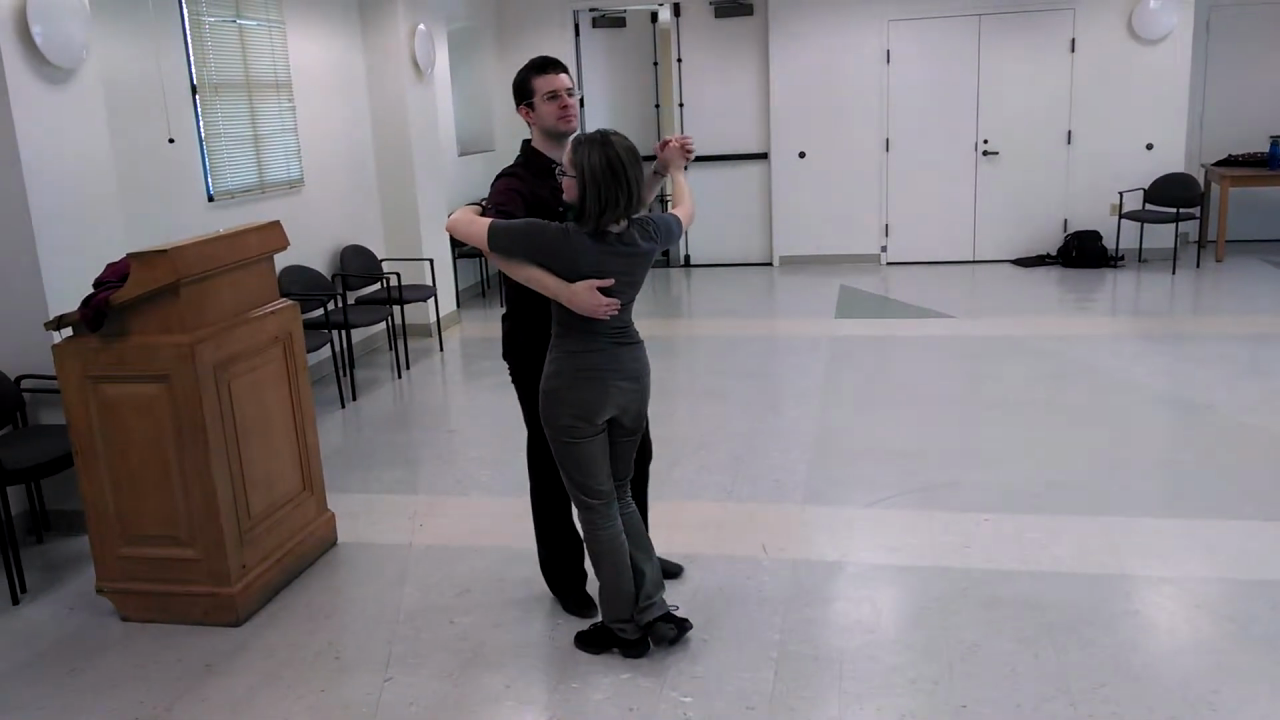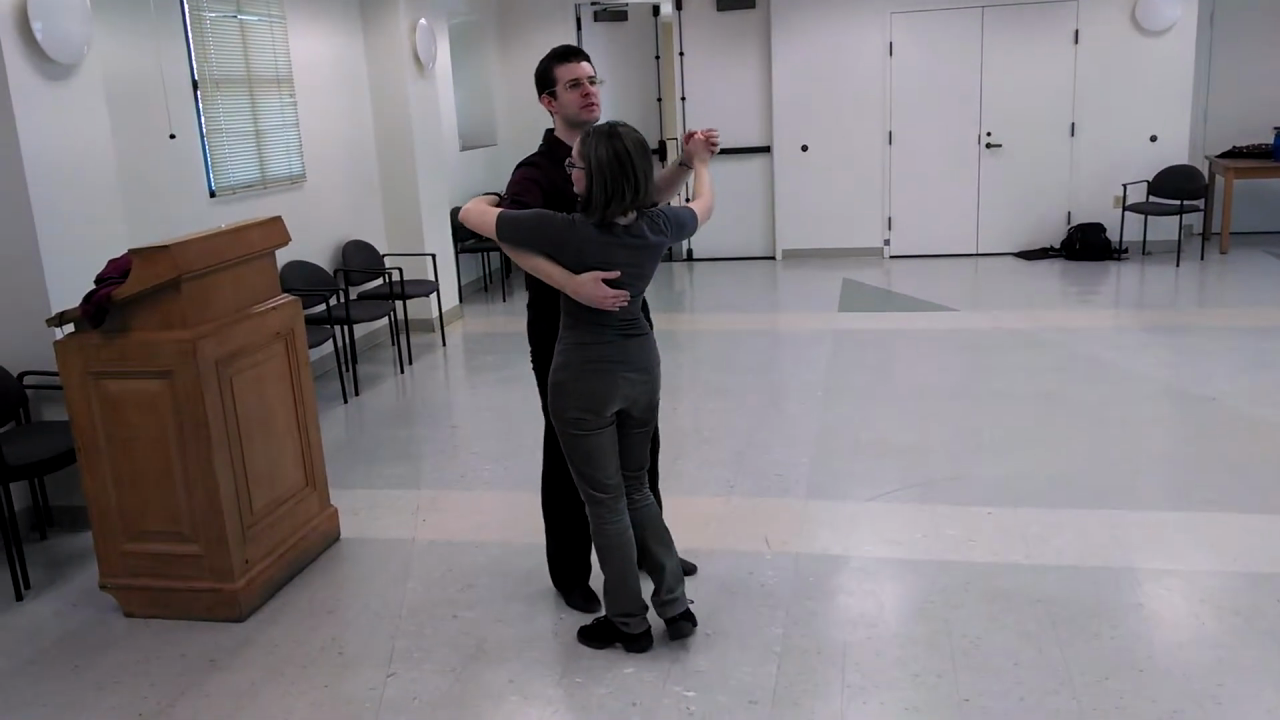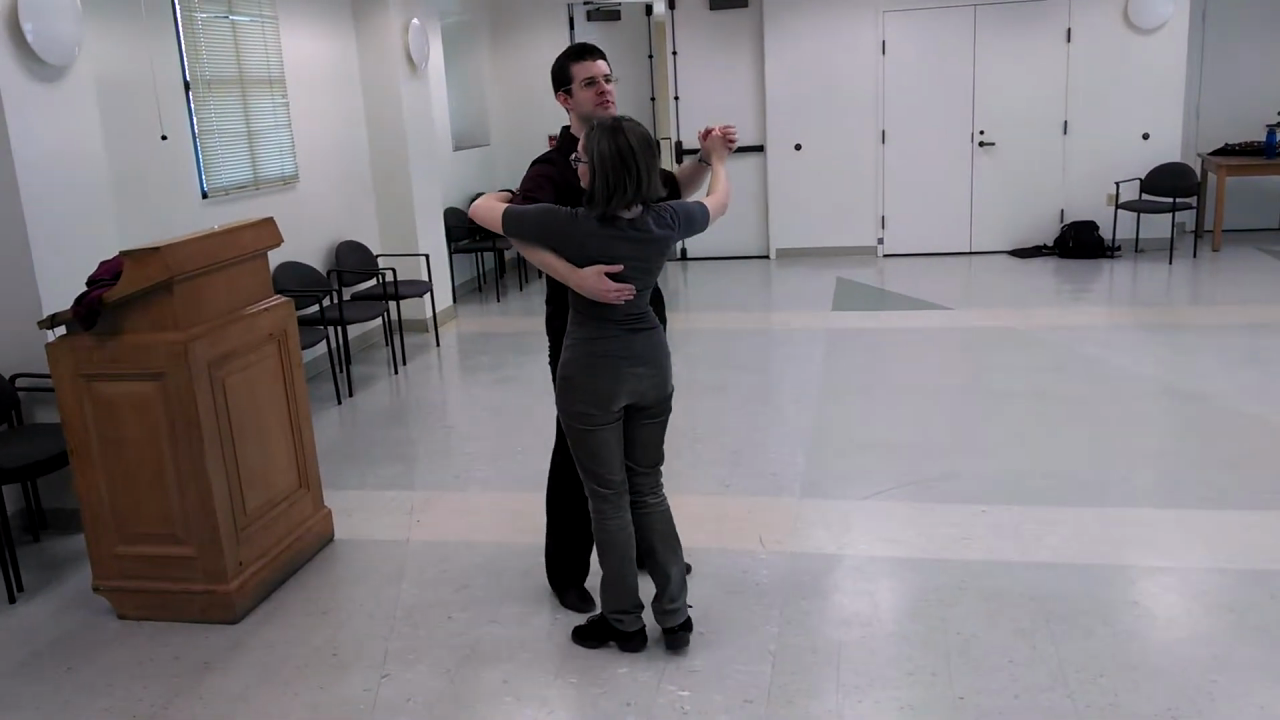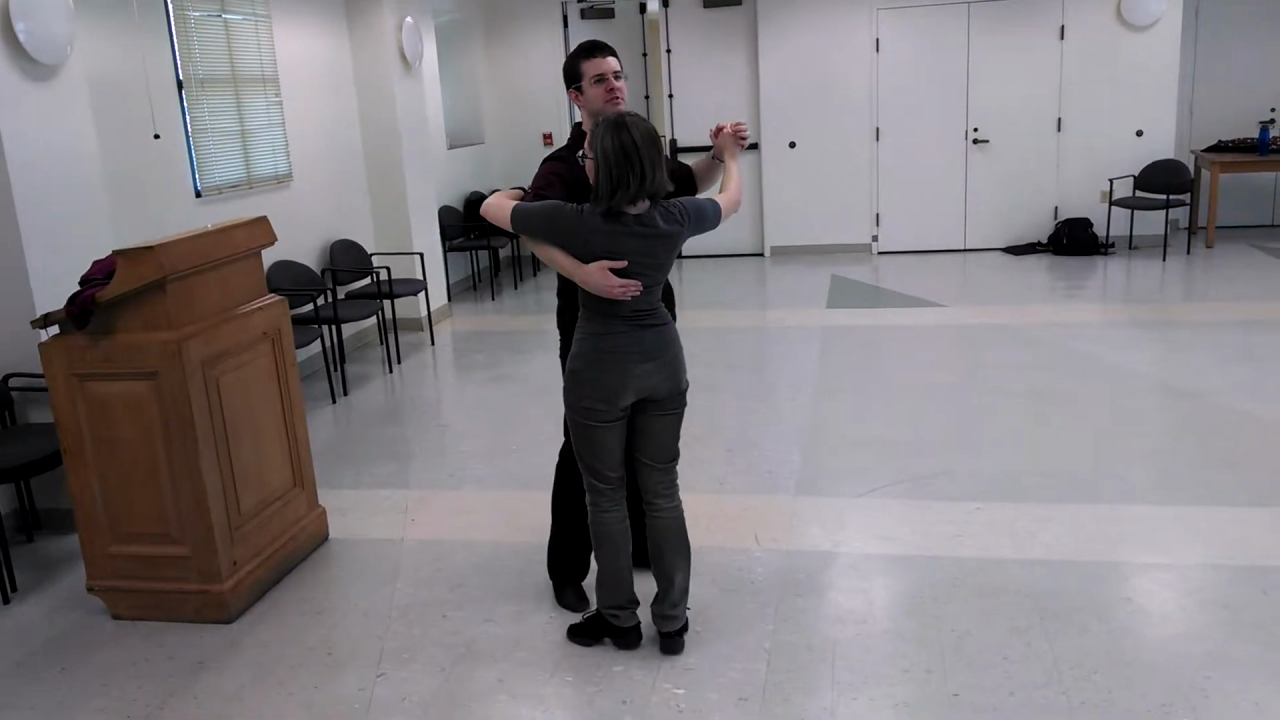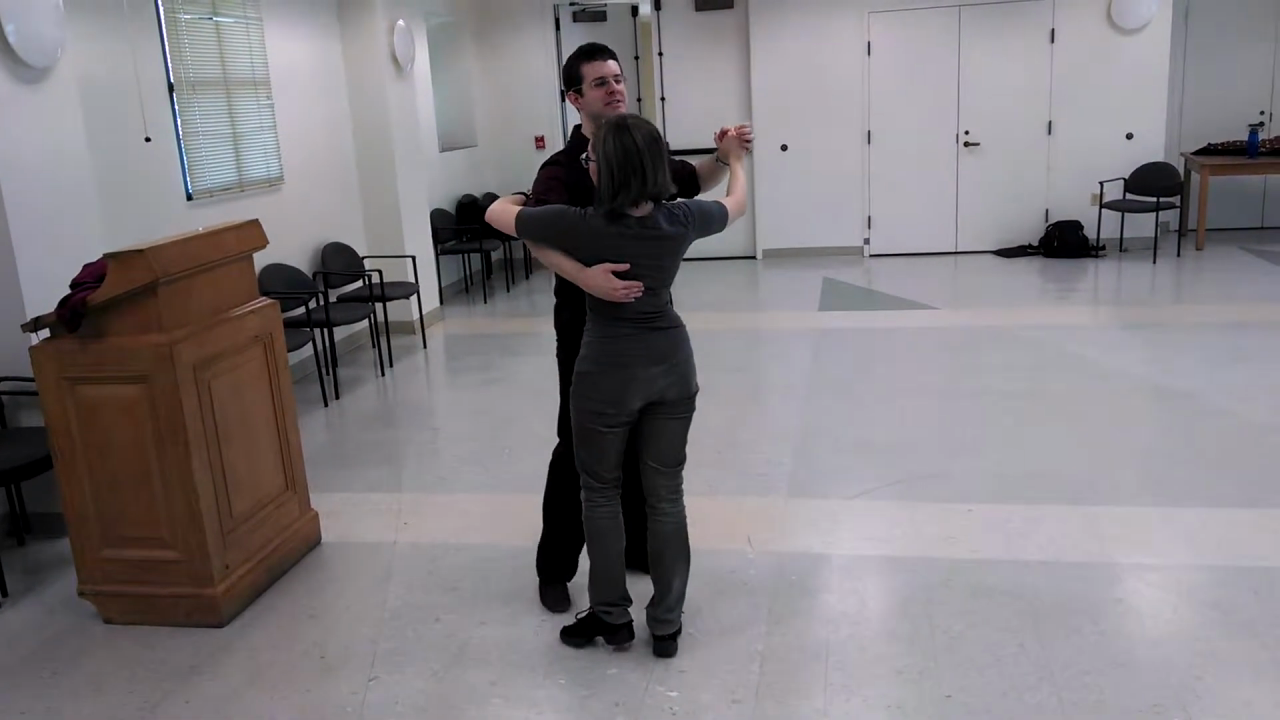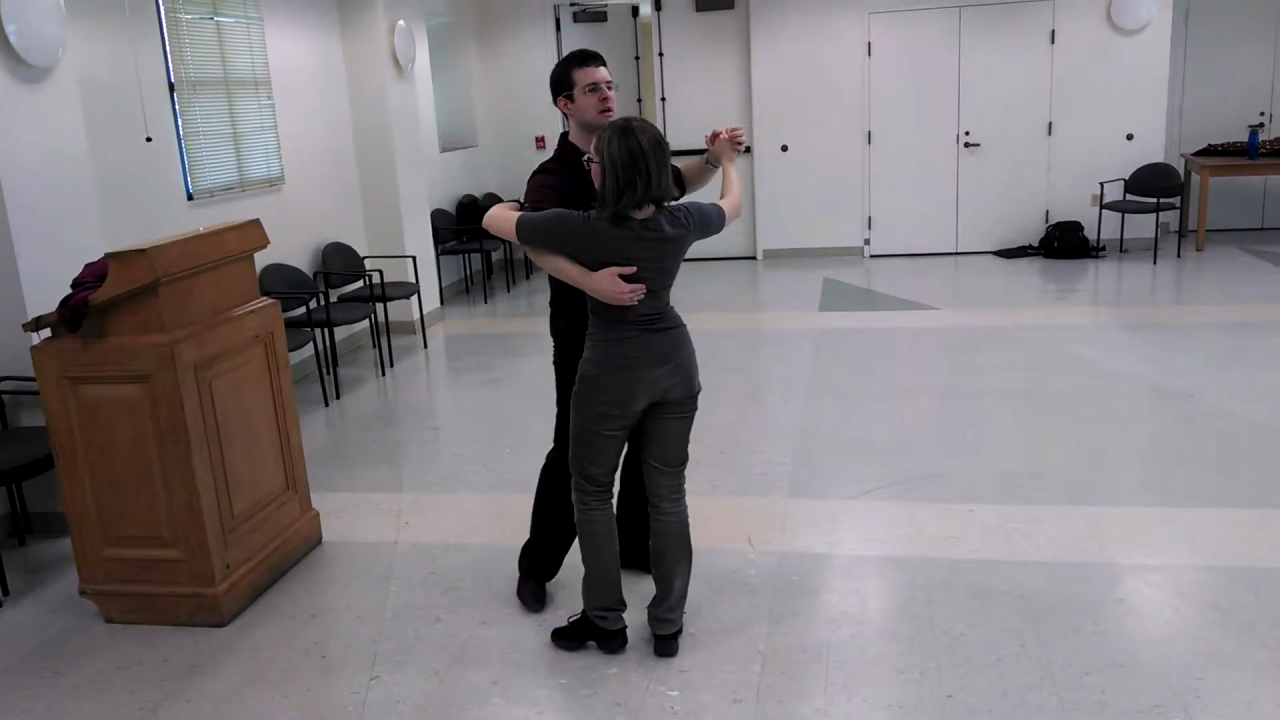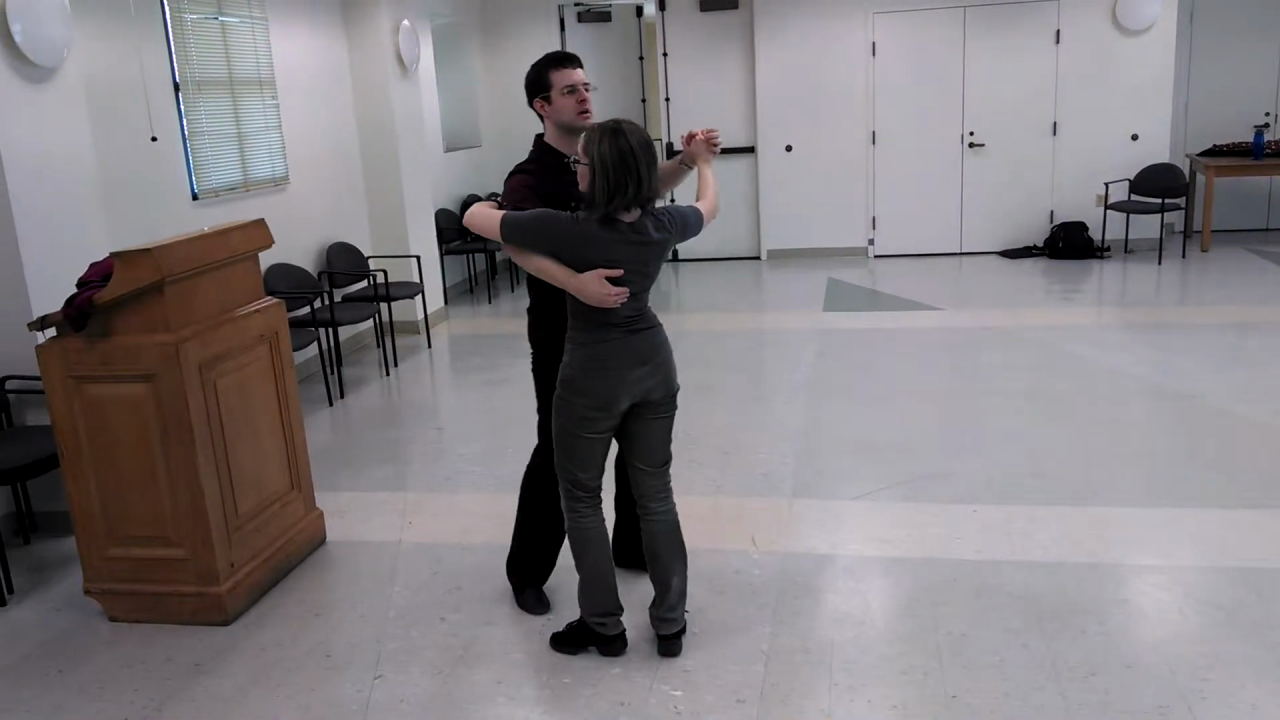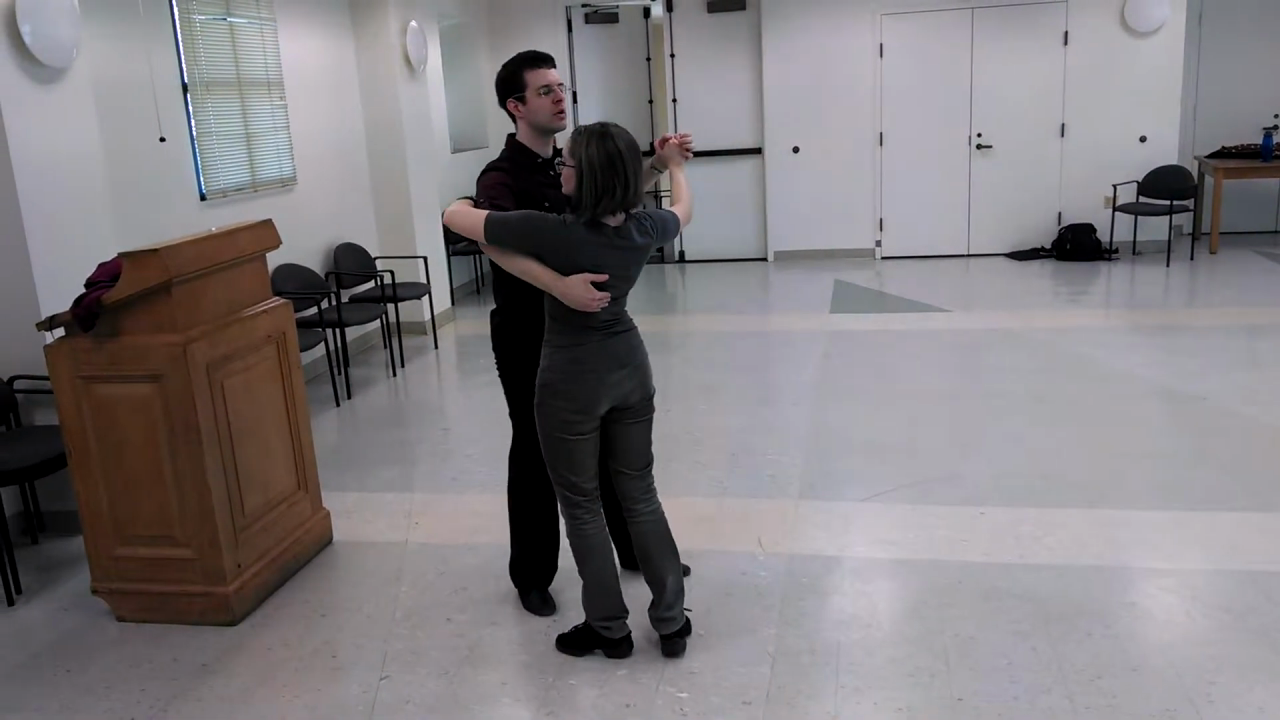
dt=0.3s
person 1, frame 1
right shoulder: (516, 185)
right elbow: (502, 250)
left wrist: (661, 171)
right wrist: (566, 293)
right hip: (541, 351)
left knee: (633, 447)
right knee: (554, 464)
right ankle: (565, 575)
person 1, frame 2
right shoulder: (537, 174)
left elbow: (650, 199)
right elbow: (516, 239)
left wrist: (686, 162)
right wrist: (571, 283)
right hip: (565, 339)
right knee: (569, 454)
right ankle: (570, 571)
person 1, frame 3
right shoulder: (552, 170)
left elbow: (672, 191)
left wrist: (707, 158)
right wrist: (576, 277)
right knee: (579, 452)
right ankle: (566, 571)
person 1, frame 4
right shoulder: (563, 167)
left elbow: (688, 183)
left wrist: (720, 154)
right wrist: (580, 274)
left ankle: (640, 542)
right ankle: (566, 568)
person 1, frame 5
right shoulder: (562, 170)
left elbow: (692, 181)
left wrist: (725, 155)
right wrist: (583, 277)
right hip: (588, 334)
right knee: (580, 450)
left ankle: (634, 545)
right ankle: (554, 567)
person 1, frame 6
right shoulder: (553, 179)
left elbow: (678, 182)
right elbow: (535, 241)
left wrist: (715, 158)
right wrist: (588, 281)
right hip: (584, 338)
right knee: (575, 451)
left ankle: (631, 543)
right ankle: (536, 565)
person 1, frame 7
right shoulder: (529, 179)
left elbow: (650, 184)
right elbow: (516, 241)
left wrist: (689, 160)
right wrist: (574, 284)
right hip: (563, 341)
right knee: (558, 455)
left ankle: (632, 545)
right ankle: (527, 570)
person 1, frame 8
right shoulder: (502, 178)
left wrist: (660, 164)
right wrist: (559, 285)
right hip: (529, 343)
right knee: (535, 456)
left ankle: (637, 550)
right ankle: (532, 574)
person 2, frame 1
left shoulder: (558, 241)
right shoulder: (647, 233)
left elbow: (458, 225)
right elbow: (685, 212)
left wrist: (474, 207)
right wrist: (676, 169)
left hip: (575, 383)
right hip: (631, 372)
left knee: (596, 507)
right knee: (619, 496)
left ankle: (624, 627)
right ankle: (653, 610)
person 2, frame 2
left shoulder: (564, 232)
right shoulder: (658, 227)
left elbow: (470, 215)
right elbow: (703, 207)
left wrist: (491, 198)
right wrist: (700, 162)
left hip: (584, 376)
right hip: (640, 365)
left knee: (605, 502)
right knee: (635, 488)
left ankle: (628, 622)
right ankle: (674, 604)
person 2, frame 3
left shoulder: (570, 226)
right shoulder: (666, 221)
left elbow: (480, 210)
right elbow: (718, 203)
left wrist: (504, 194)
right wrist: (717, 158)
left hip: (592, 371)
right hip: (650, 361)
left knee: (608, 498)
right knee: (648, 488)
left ankle: (624, 621)
right ankle: (675, 614)
person 2, frame 4
left shoulder: (576, 222)
right shoulder: (675, 218)
left elbow: (492, 208)
right elbow: (729, 201)
left wrist: (518, 192)
right wrist: (729, 155)
left hip: (600, 368)
right hip: (662, 360)
left knee: (606, 494)
right knee: (662, 491)
left ankle: (619, 617)
right ankle: (672, 620)
person 2, frame 5
left shoulder: (580, 226)
right shoulder: (680, 220)
left elbow: (496, 213)
right elbow: (736, 204)
left wrist: (521, 196)
right wrist: (735, 159)
left hip: (608, 371)
right hip: (671, 363)
left knee: (600, 491)
right knee: (665, 495)
left ankle: (610, 614)
right ankle: (666, 625)
person 2, frame 6
left shoulder: (584, 230)
right shoulder: (680, 222)
left elbow: (494, 220)
right elbow: (732, 206)
left wrist: (514, 204)
right wrist: (727, 161)
left hip: (612, 374)
right hip: (674, 366)
left knee: (592, 492)
right knee: (667, 496)
left ankle: (604, 620)
right ankle: (668, 624)
person 2, frame 7
left shoulder: (569, 231)
right shoulder: (663, 225)
left elbow: (474, 219)
right elbow: (708, 208)
left wrist: (492, 202)
right wrist: (702, 162)
left hip: (593, 376)
right hip: (654, 367)
left knee: (582, 499)
right knee: (655, 495)
left ankle: (603, 625)
right ankle: (670, 623)
person 2, frame 8
left shoulder: (554, 234)
right shoulder: (643, 229)
left elbow: (453, 218)
right elbow: (682, 210)
left wrist: (469, 201)
right wrist: (676, 165)
left hip: (572, 381)
right hip: (630, 370)
left knee: (581, 506)
right knee: (640, 496)
left ankle: (609, 627)
right ankle: (671, 619)
